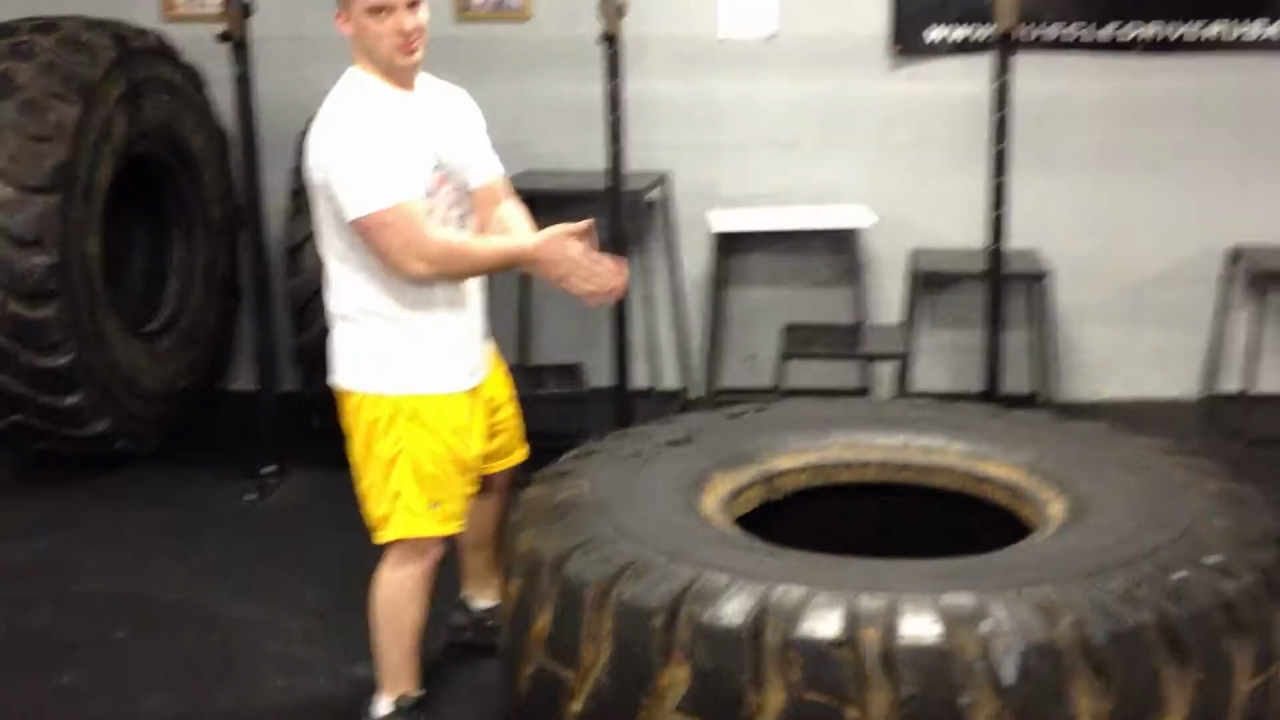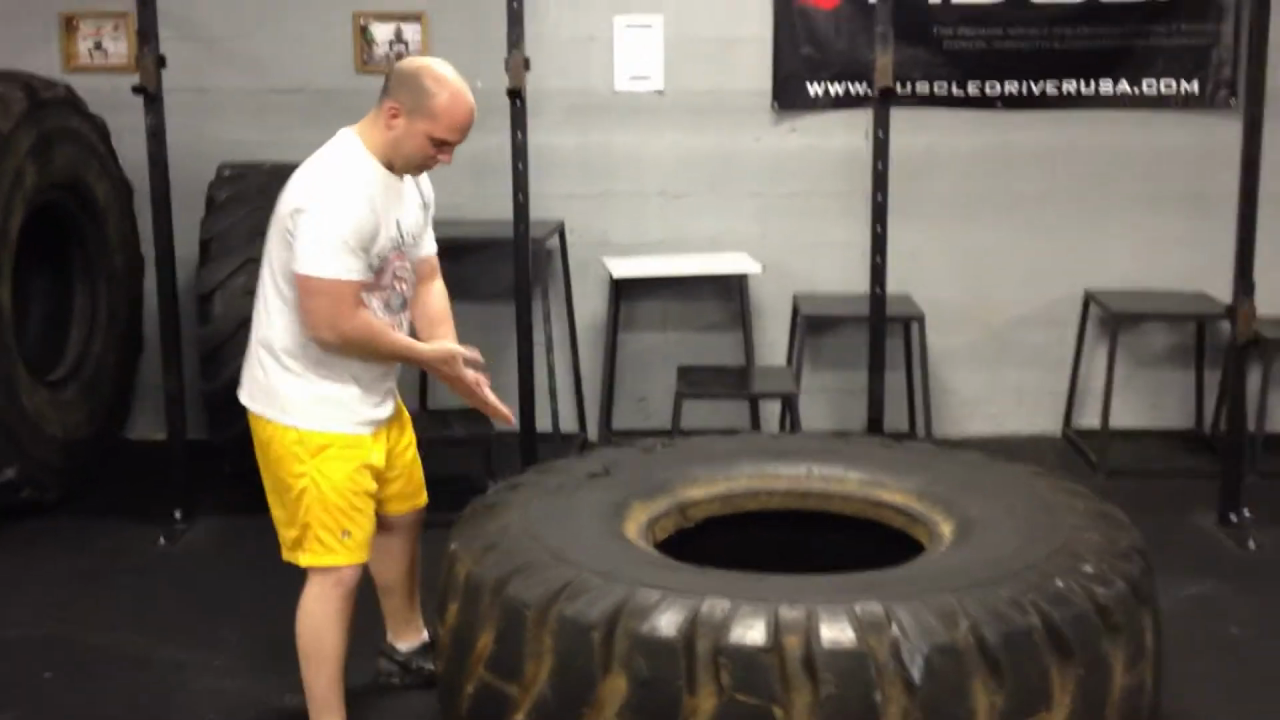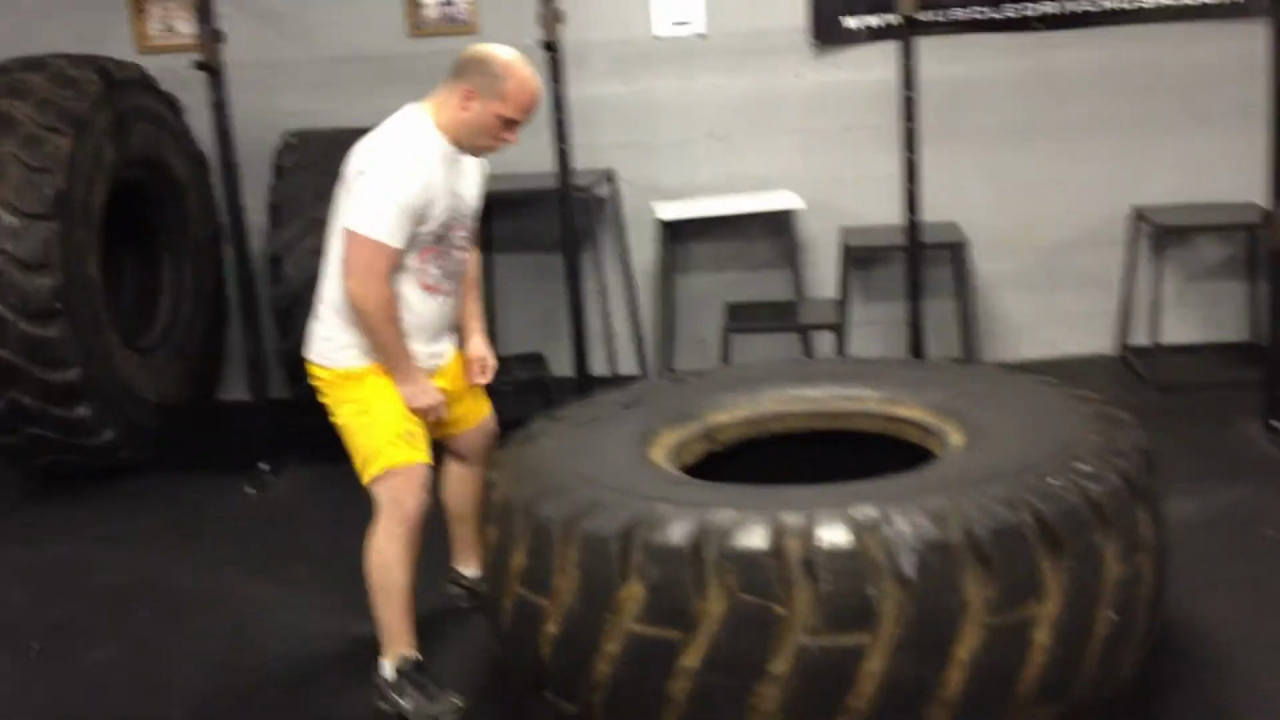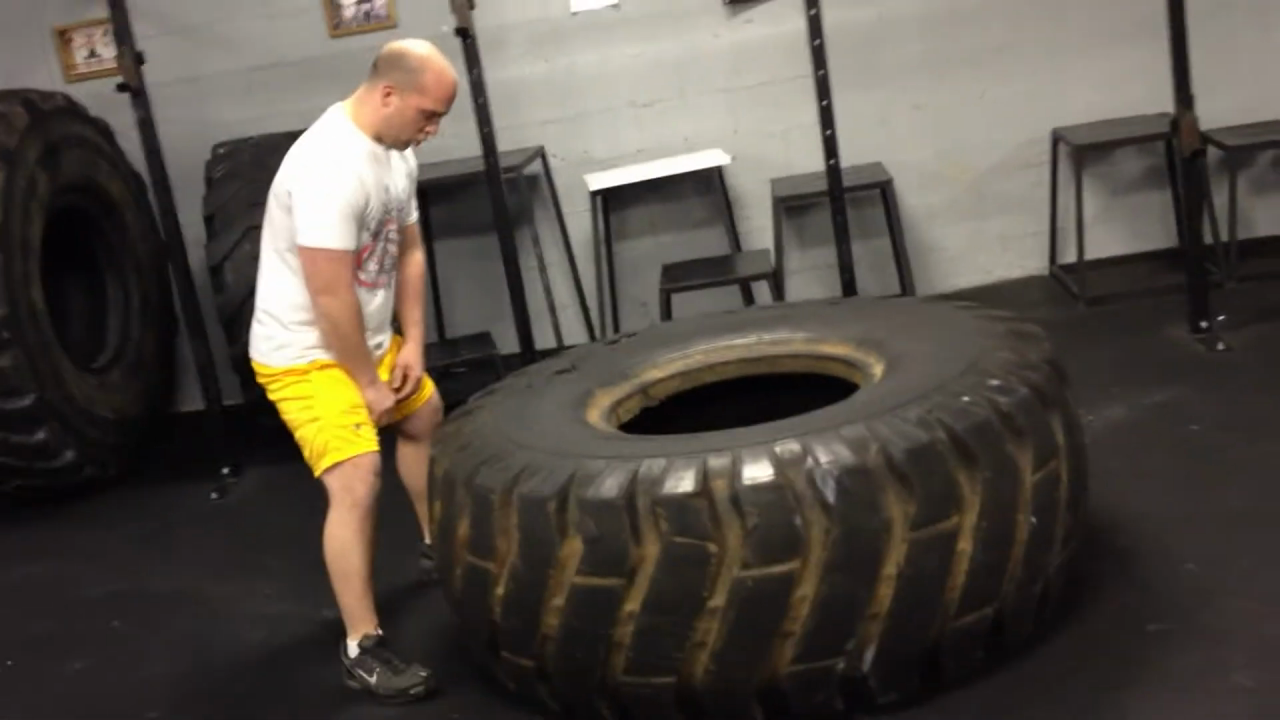
dt=0.7s
person 1, frame 1
left shoulder: (451, 102)
right shoulder: (350, 125)
left elbow: (493, 206)
right elbow: (417, 253)
left wrist: (536, 242)
right wrist: (540, 254)
left hip: (466, 351)
right hip: (398, 374)
left knee: (489, 478)
right knee: (417, 543)
left ankle: (484, 604)
person 1, frame 2
left shoulder: (409, 180)
right shoulder: (335, 193)
left elbow: (424, 280)
right elbow: (334, 323)
left wrist: (453, 360)
right wrist: (426, 356)
left hip: (374, 398)
right hip: (310, 412)
left knee: (402, 517)
right knee: (337, 569)
left ankle: (407, 646)
person 1, frame 3
left shoulder: (465, 154)
right shoulder: (399, 161)
right elbow: (364, 286)
left wrist: (474, 334)
right wrist: (405, 379)
left hip: (430, 348)
right hip: (361, 358)
left knee: (474, 437)
right knee: (403, 502)
left ankle: (469, 572)
person 1, frame 4
left shoulder: (395, 152)
right shoulder: (330, 166)
left elbow: (408, 249)
right elbow: (330, 296)
left wrist: (412, 343)
right wrist: (367, 383)
left hip: (369, 337)
right hip: (303, 350)
left knee: (426, 417)
right knee: (356, 485)
left ankle: (439, 544)
right ankle: (363, 648)
